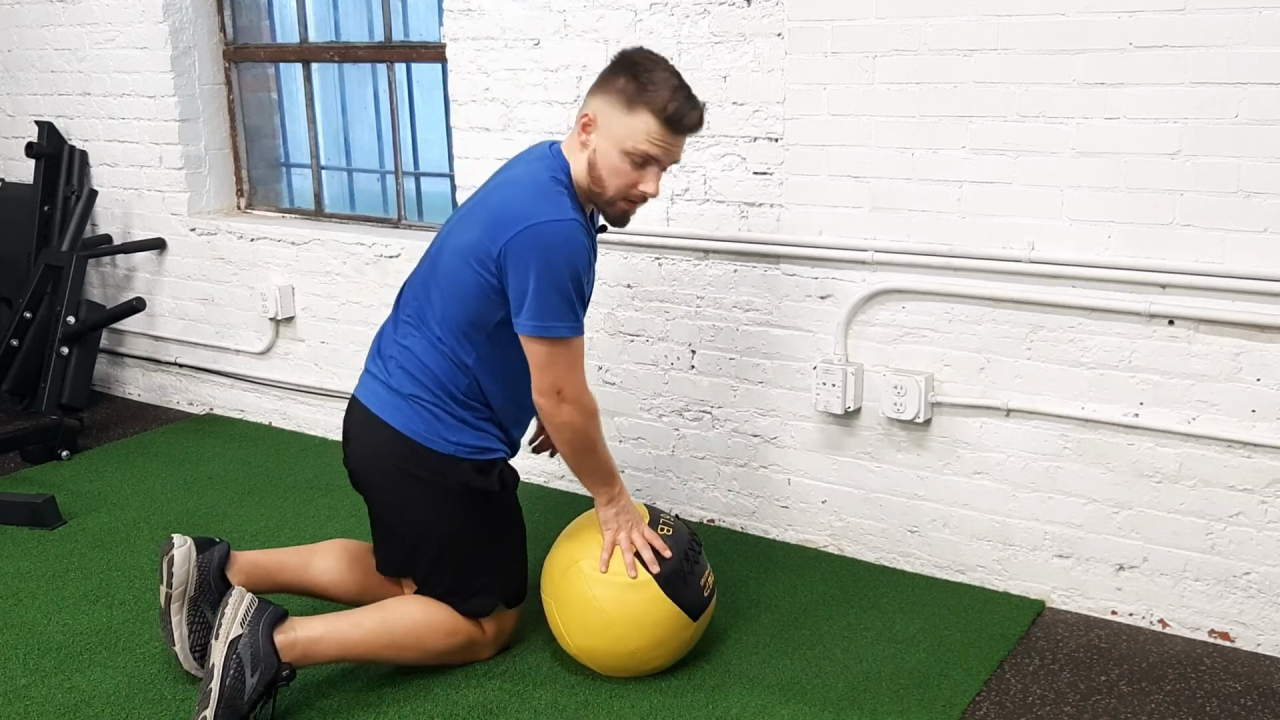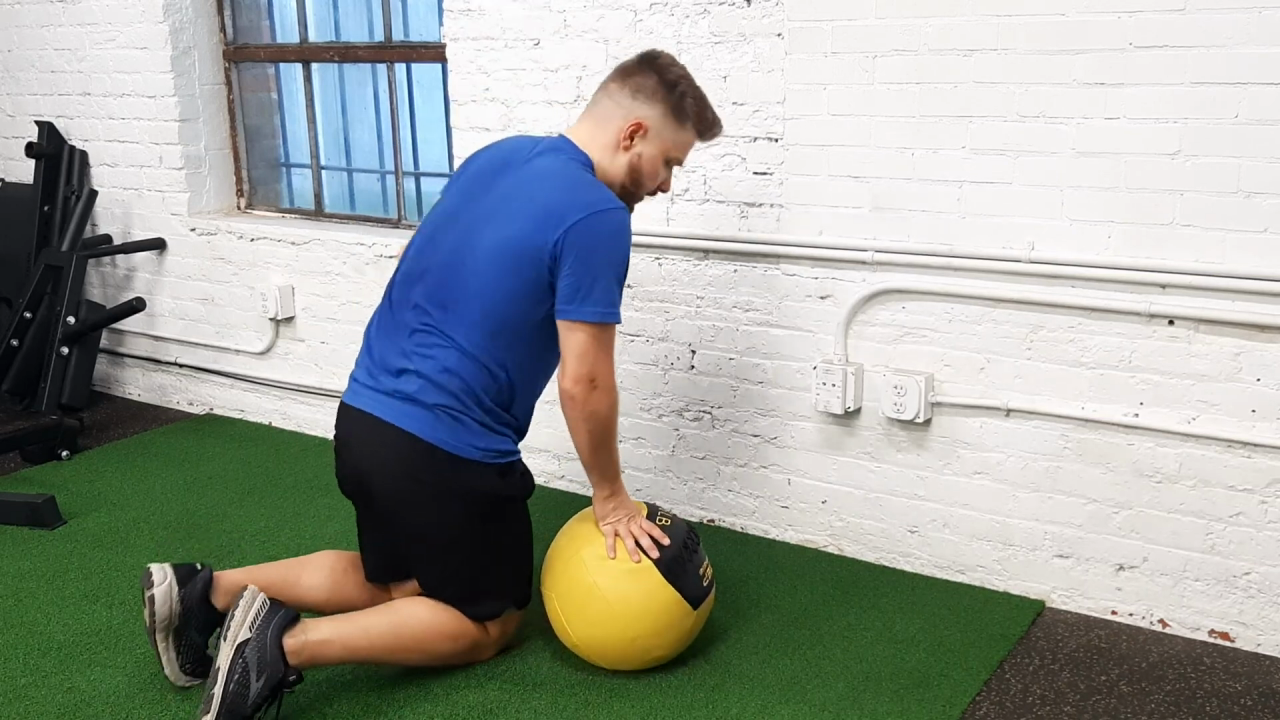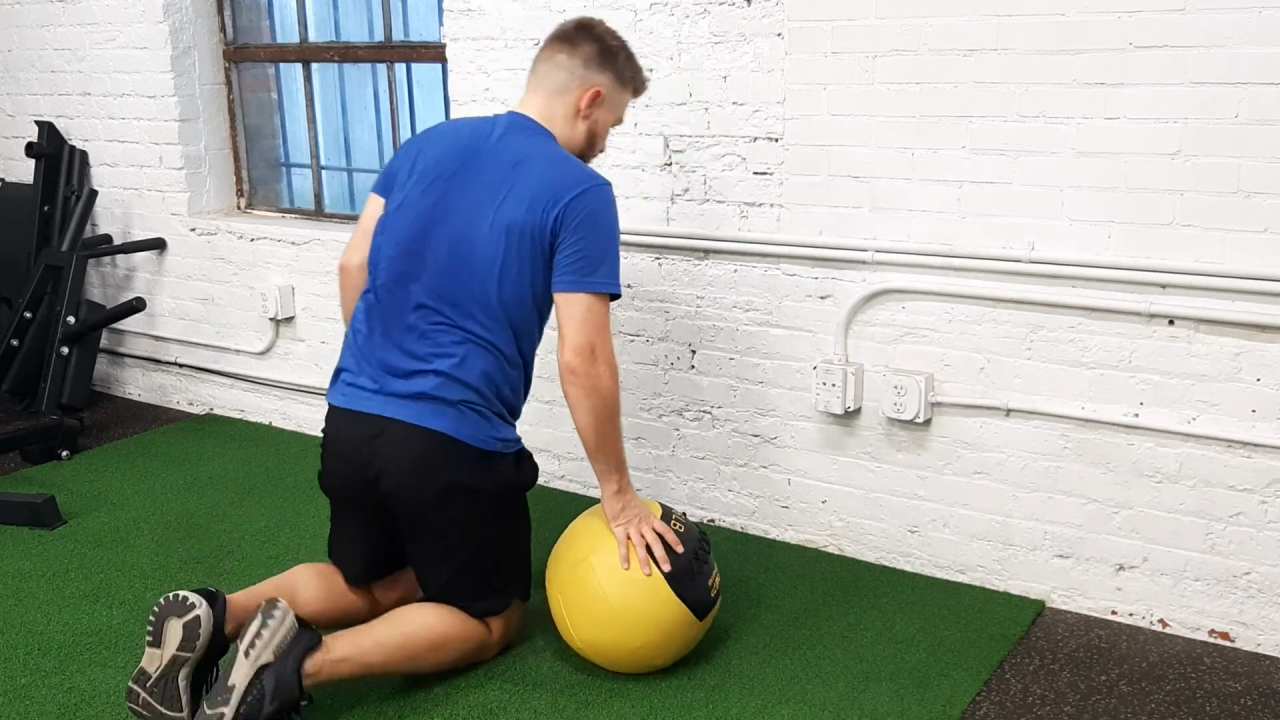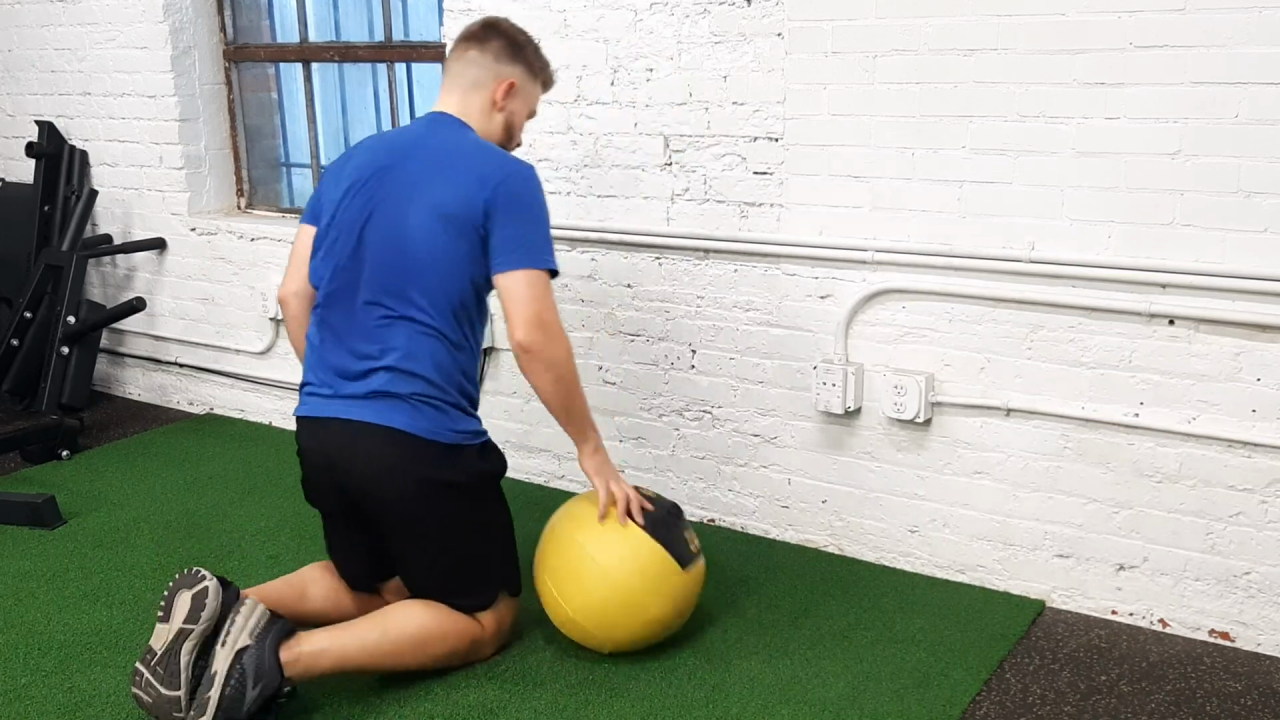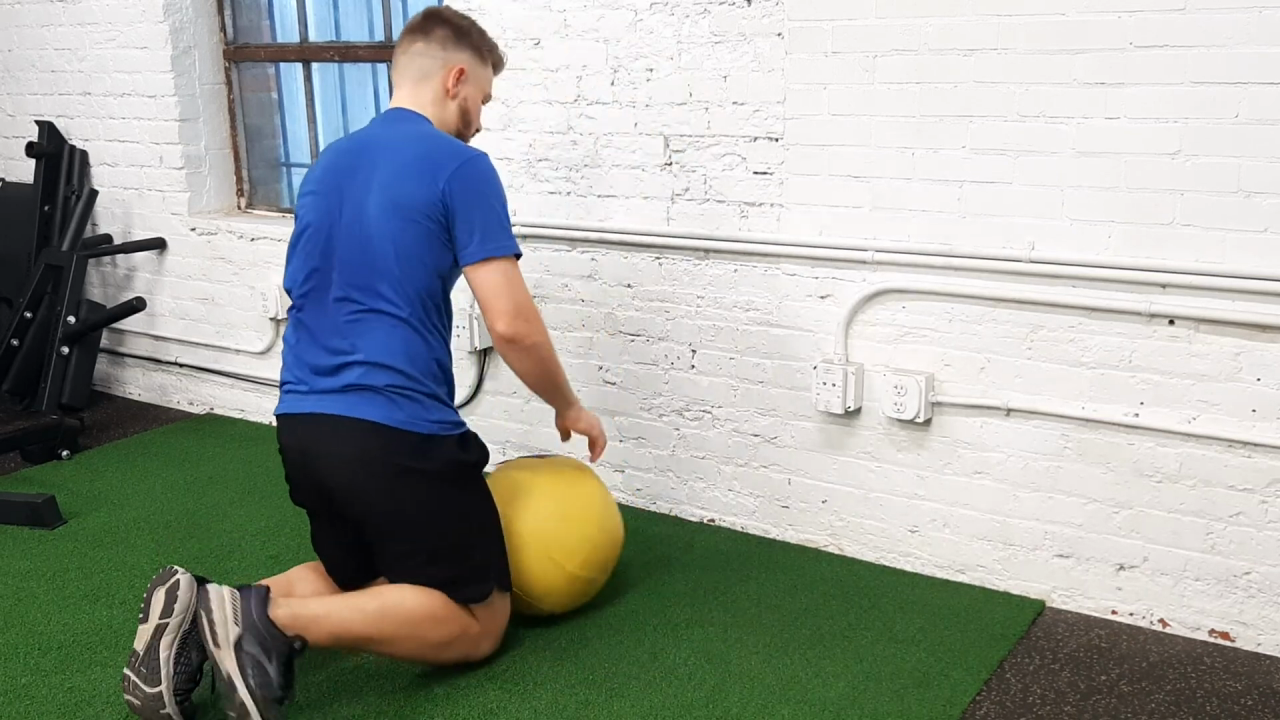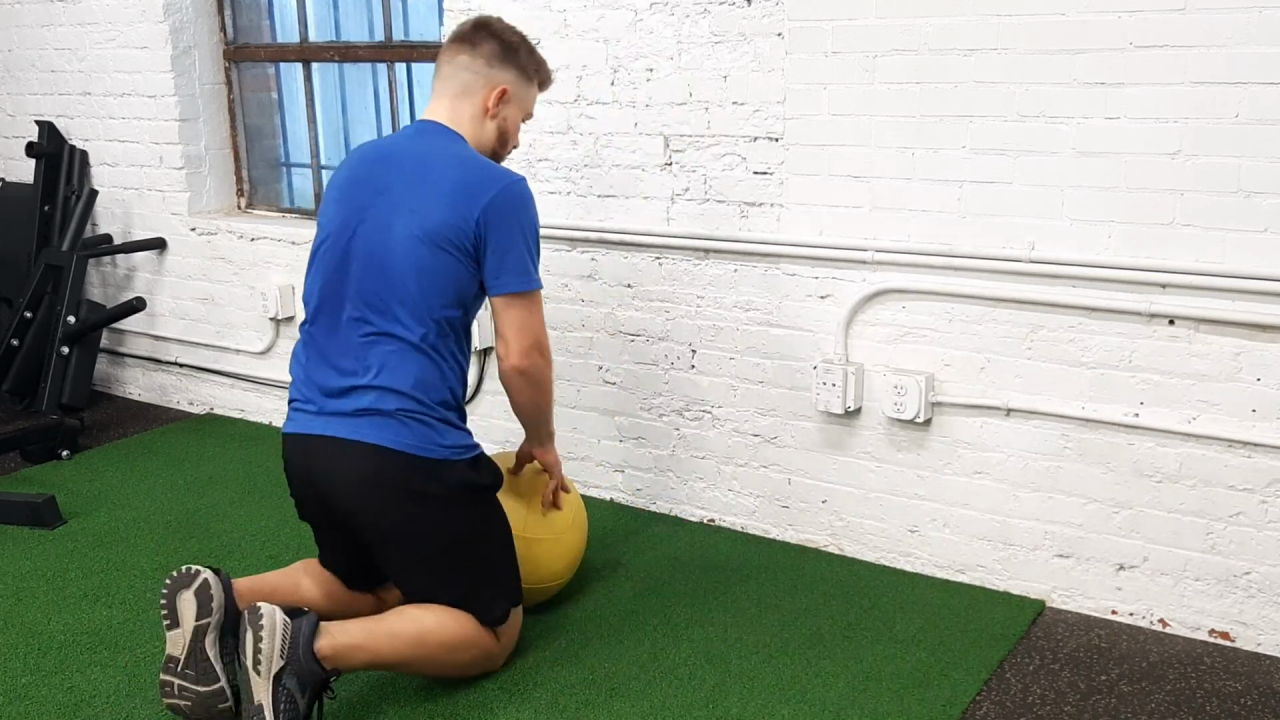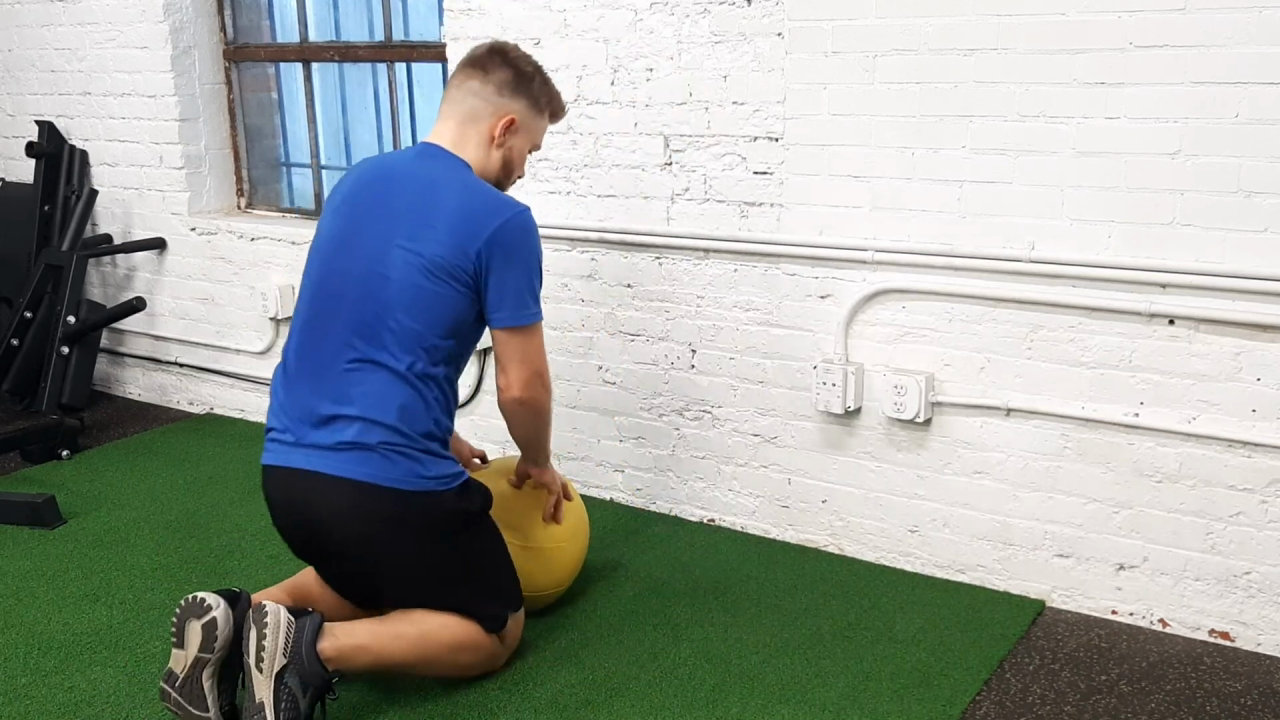
dt=0.3s
person 1, frame 1
left shoulder: (540, 168)
right shoulder: (551, 228)
right elbow: (558, 395)
left wrist: (528, 404)
right wrist: (613, 503)
left hip: (379, 416)
right hip: (432, 444)
left knee: (406, 578)
right knee: (483, 621)
left ankle: (221, 569)
right ankle: (278, 641)
person 1, frame 2
left shoulder: (501, 155)
right shoulder: (596, 218)
right elbow: (584, 385)
right wrist: (611, 498)
left hip: (364, 417)
right hip: (442, 450)
left knee: (396, 582)
right knee: (484, 623)
left ankle: (207, 593)
right ankle: (288, 642)
person 1, frame 3
left shoulder: (429, 145)
right shoulder: (580, 194)
left elbow: (354, 268)
right elbow: (583, 358)
right wrist: (617, 492)
left hip: (351, 421)
right hip: (453, 444)
left knee: (367, 584)
right knee: (486, 620)
left ankle: (214, 616)
right ankle: (308, 662)
person 1, frame 4
left shoulder: (353, 160)
right shoulder: (504, 180)
left elbow: (295, 293)
right elbow: (531, 335)
right wrist: (594, 454)
left hip: (321, 427)
right hip: (421, 440)
left knee: (373, 585)
right knee: (482, 617)
left ankle: (224, 609)
right ankle: (280, 654)
person 1, frame 5
left shoulder: (328, 165)
right shoulder: (459, 167)
right elbow: (511, 324)
right wrist: (568, 407)
left hip: (304, 422)
right hip: (395, 431)
left knee: (362, 579)
right knee: (475, 619)
left ankle: (199, 608)
right ankle: (272, 617)
person 1, frame 6
left shoulder: (356, 167)
right shoulder: (496, 193)
right elbow: (521, 357)
right wrist: (542, 441)
left hip: (310, 440)
right hip: (405, 453)
left knee: (372, 585)
right knee: (490, 633)
left ankle: (225, 600)
right ankle: (314, 647)
person 1, frame 7
left shoulder: (356, 182)
right shoulder: (500, 222)
right elbow: (520, 390)
right wrist: (538, 466)
left hip: (285, 471)
right hip: (385, 483)
left knee: (372, 583)
right knee: (493, 630)
left ankle: (241, 614)
right ankle: (318, 649)
